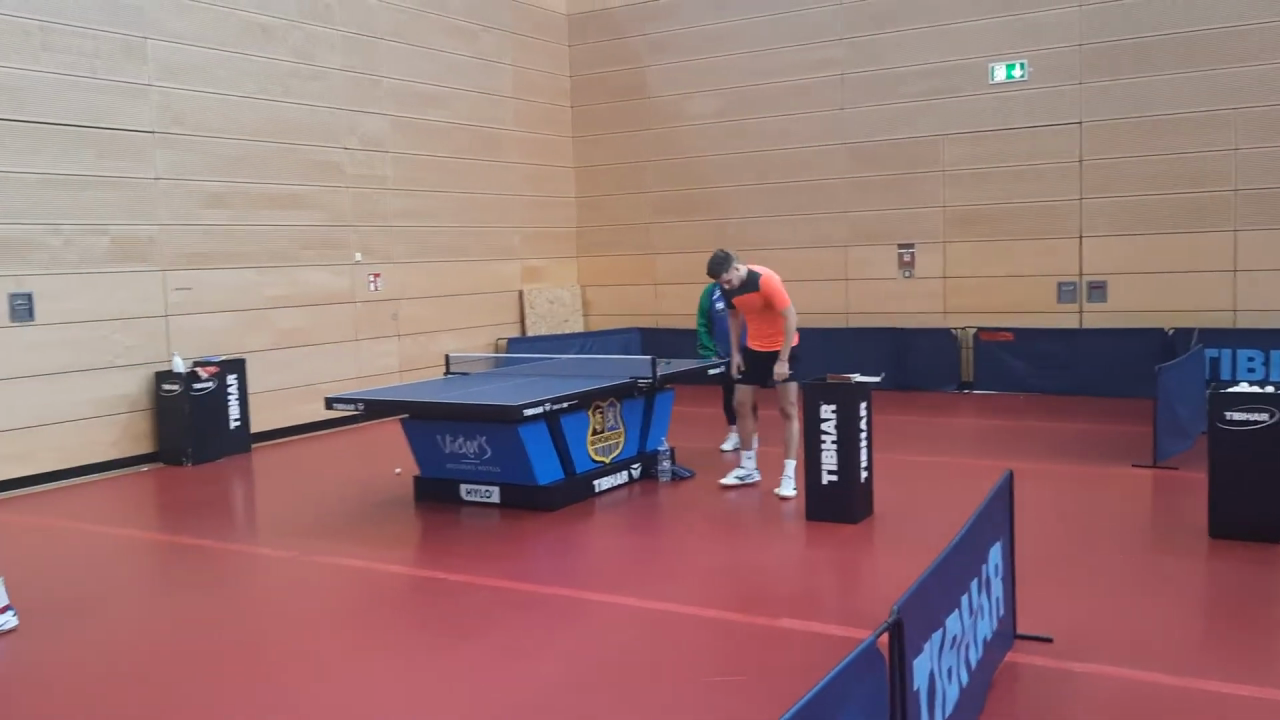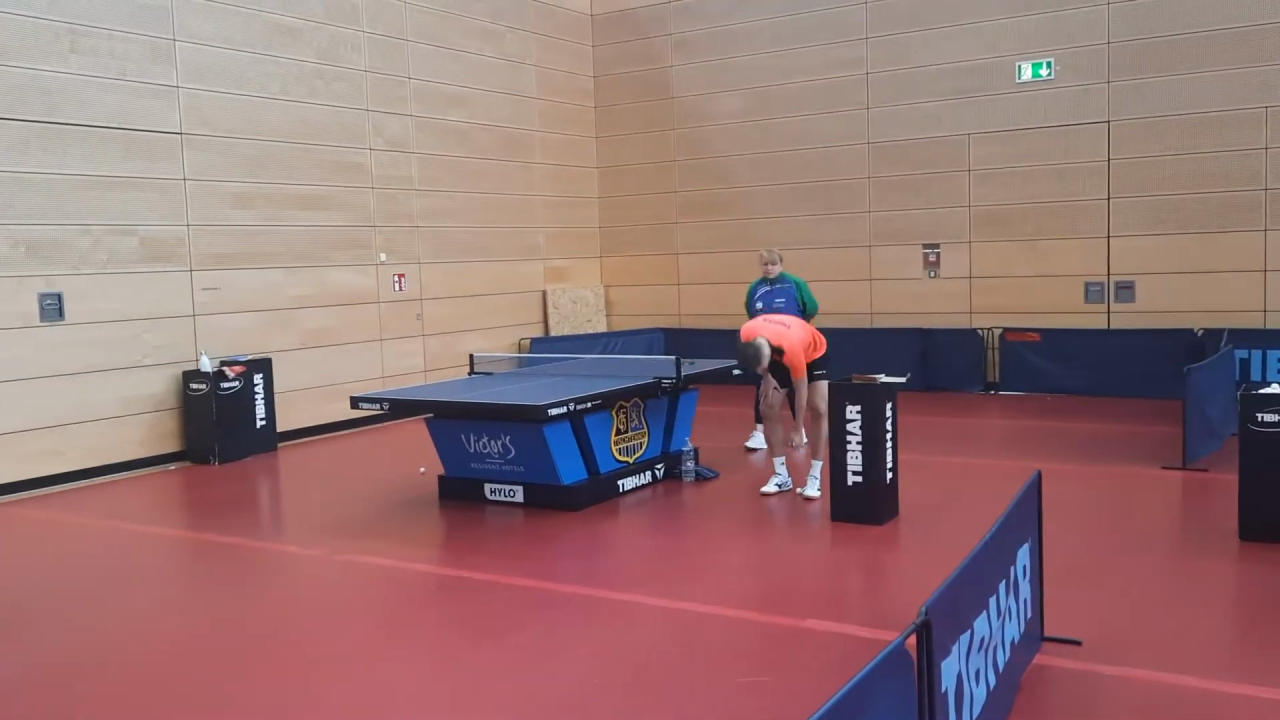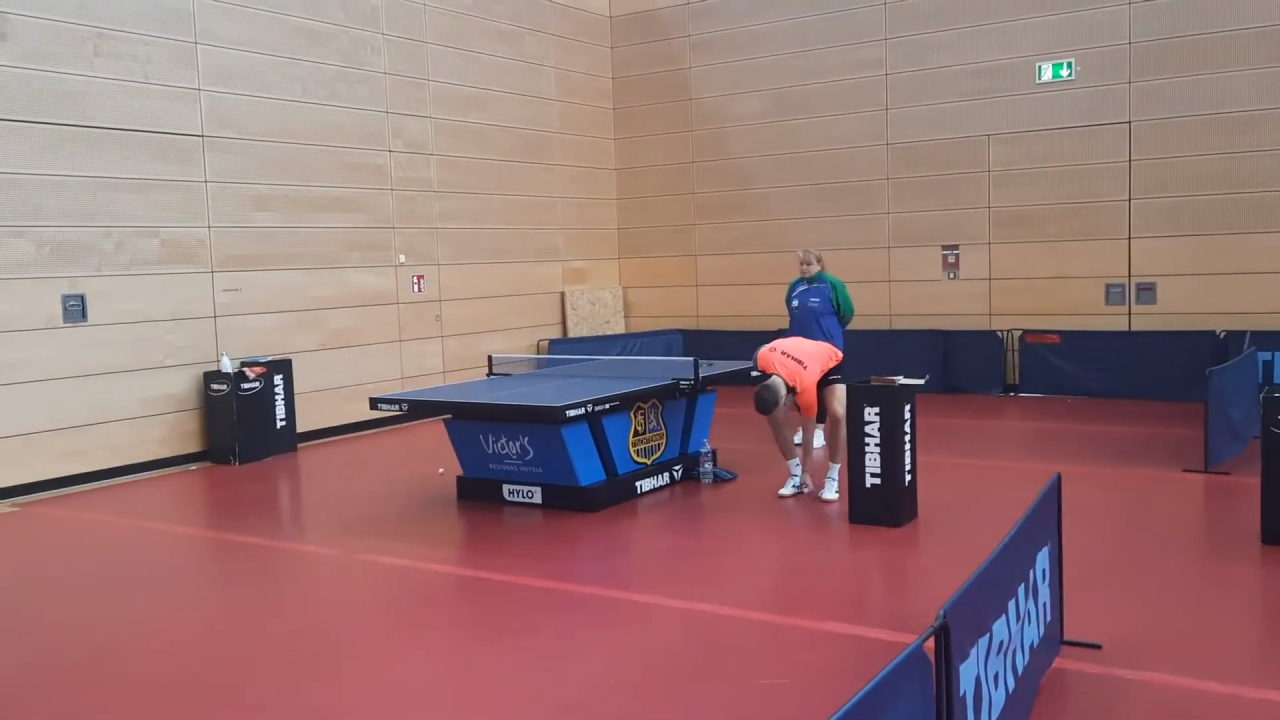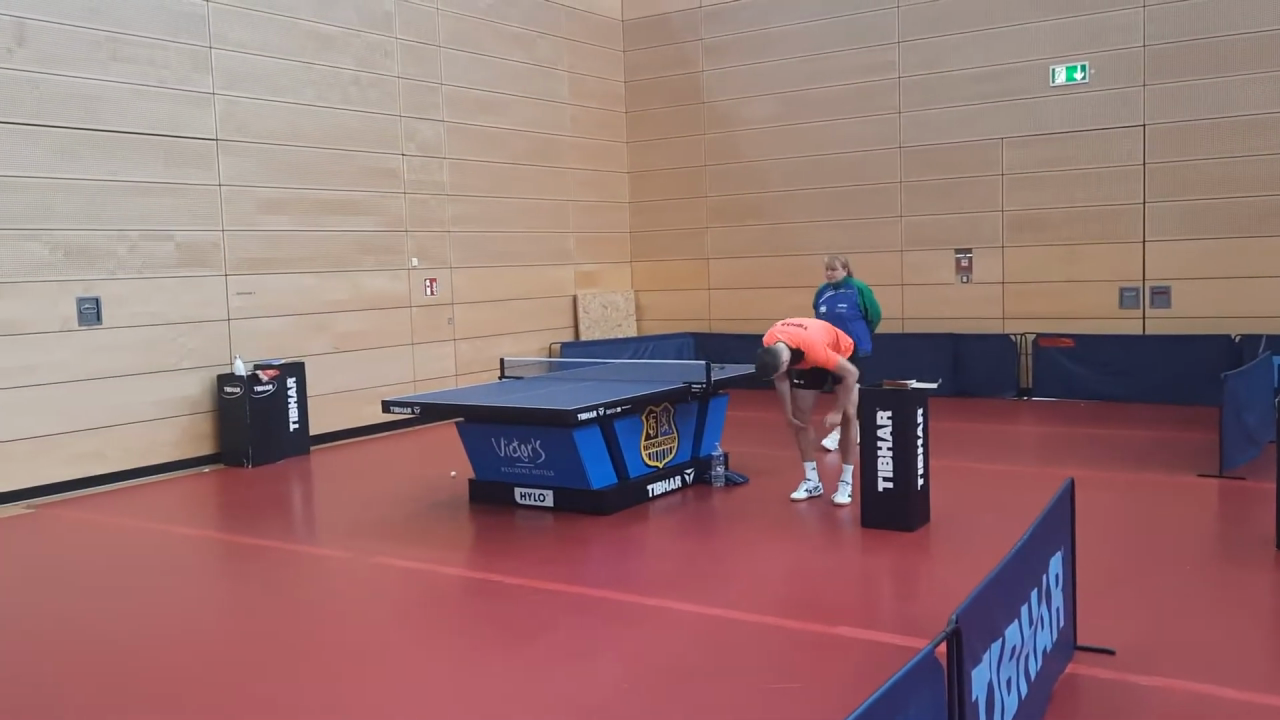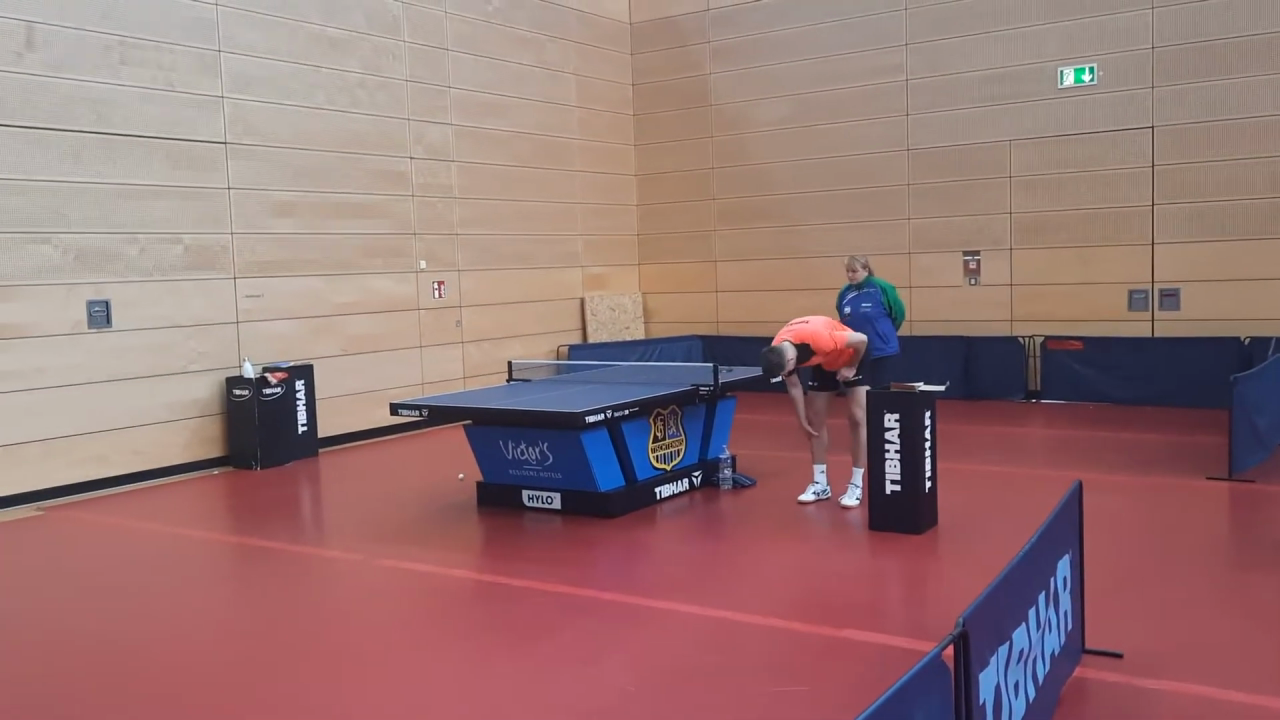
dt=0.4s
person 1, frame 1
right shoulder: (710, 292)
right elbow: (703, 325)
right wrist: (708, 351)
right hip: (724, 353)
right knee: (728, 393)
left ankle: (751, 433)
right ankle: (733, 434)
person 1, frame 2
left shoulder: (795, 284)
right shoulder: (755, 289)
left elbow: (811, 309)
right elbow: (752, 318)
right knee: (762, 390)
right ankle: (759, 433)
person 1, frame 3
left shoulder: (832, 284)
right shoulder: (794, 287)
left elbow: (847, 311)
left wrist: (829, 329)
right wrist: (803, 328)
left ankle: (819, 430)
person 1, frame 4
left shoulder: (859, 289)
right shoulder: (822, 293)
left elbow: (874, 315)
left wrist: (859, 335)
left hip: (853, 350)
left ankle: (839, 431)
right ankle: (854, 429)
person 1, frame 5
left shoulder: (881, 288)
right shoulder: (845, 294)
left elbow: (899, 313)
left wrist: (883, 333)
left hip: (881, 352)
right knee: (858, 405)
person 2, frame 1
left shoulder: (766, 280)
right shoulder: (728, 287)
left elbow: (790, 318)
left wrist: (783, 360)
right wrist: (735, 353)
left hip: (782, 349)
right hip: (753, 349)
left knee: (788, 410)
right knee: (741, 404)
left ankle: (789, 476)
right ankle: (748, 468)
person 2, frame 2
left shoulder: (790, 347)
right shoulder: (747, 335)
left elbow: (801, 390)
left wrist: (798, 429)
right wrist: (766, 377)
left hip: (813, 355)
right hip: (779, 358)
left knee: (819, 409)
right knee: (768, 409)
left ankle: (815, 477)
right ankle: (781, 475)
person 2, frame 3
left shoulder: (805, 387)
right shoulder: (763, 358)
left elbow: (808, 432)
left wrist: (807, 472)
left hip: (830, 363)
right hip: (792, 365)
left knee: (837, 414)
right knee: (775, 418)
left ankle: (832, 479)
right ankle: (795, 475)
person 2, frame 4
left shoulder: (812, 347)
right shoulder: (769, 342)
left elbow: (852, 373)
right elbow: (780, 378)
left wrist: (838, 411)
right wrist: (788, 414)
left hip: (842, 355)
right hip: (807, 362)
left knee: (848, 414)
right knee: (800, 416)
left ankle: (846, 482)
right ankle: (811, 480)
person 2, frame 5
left shoulder: (815, 338)
right shoulder: (778, 350)
left elbow: (862, 339)
right elbow: (793, 386)
left wrist: (852, 367)
right wrist: (802, 420)
left hip: (850, 358)
right hip: (824, 363)
right knee: (814, 418)
left ankle: (856, 486)
right ankle: (820, 484)
